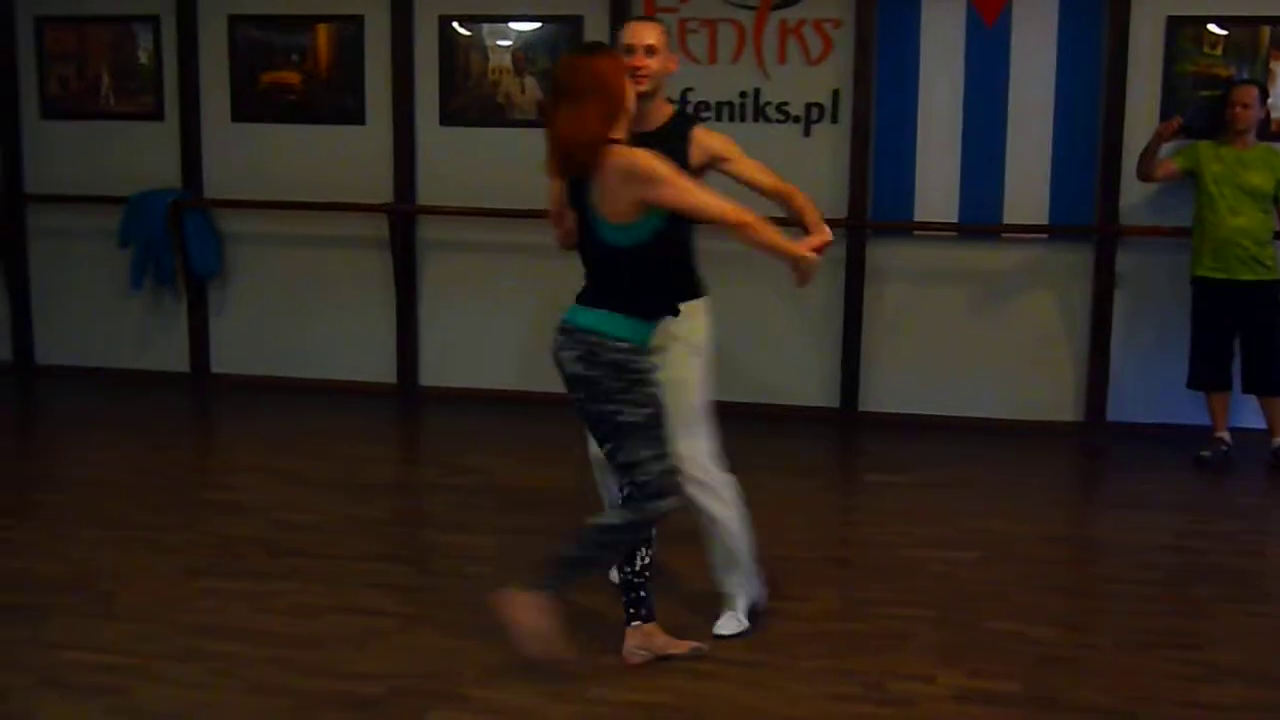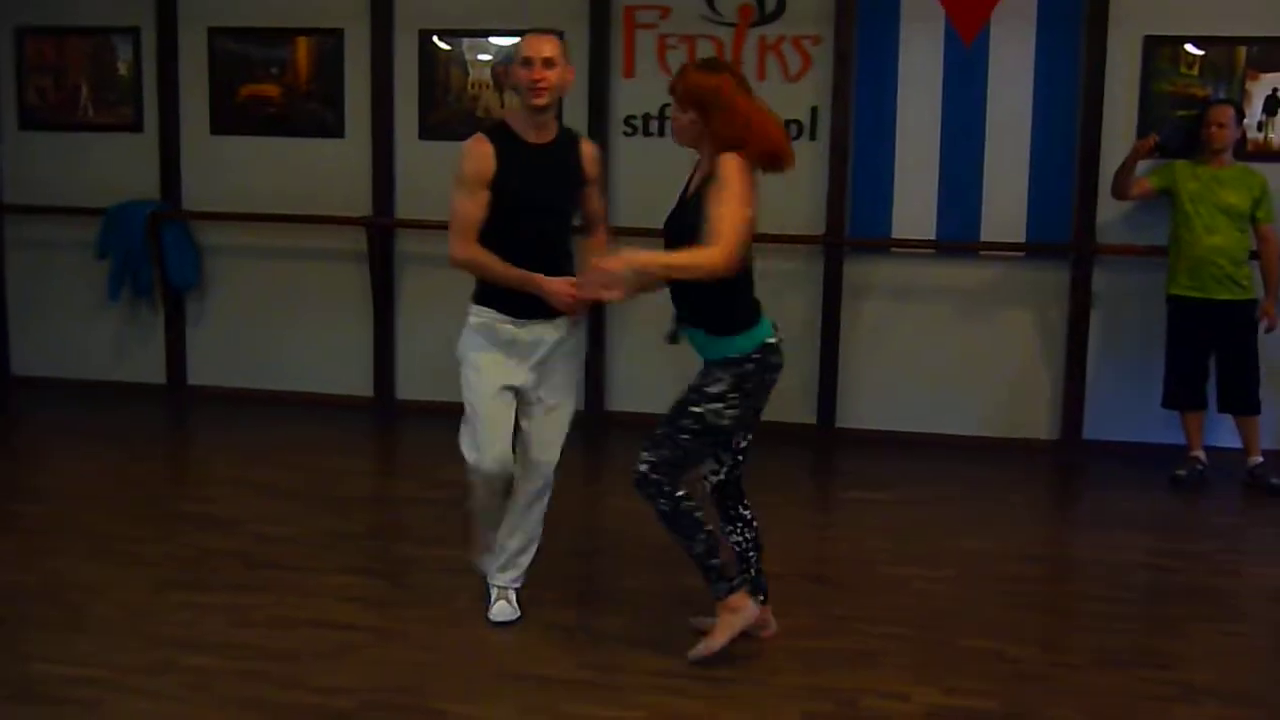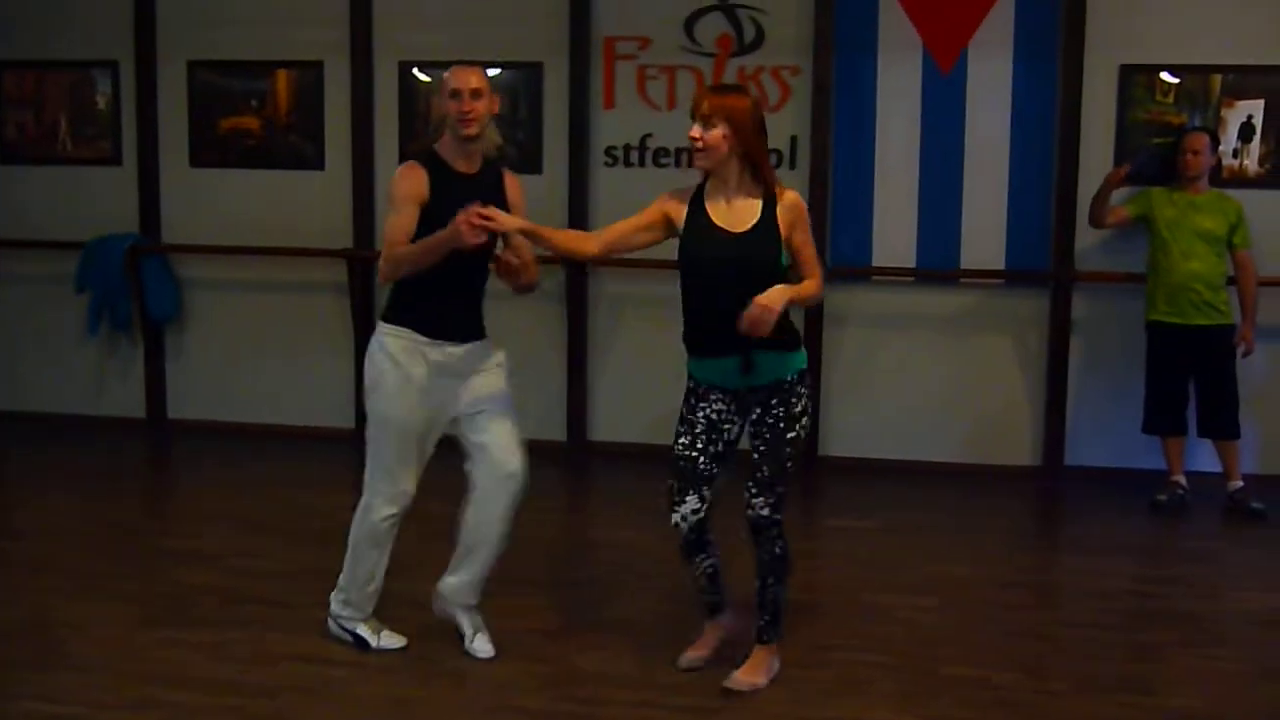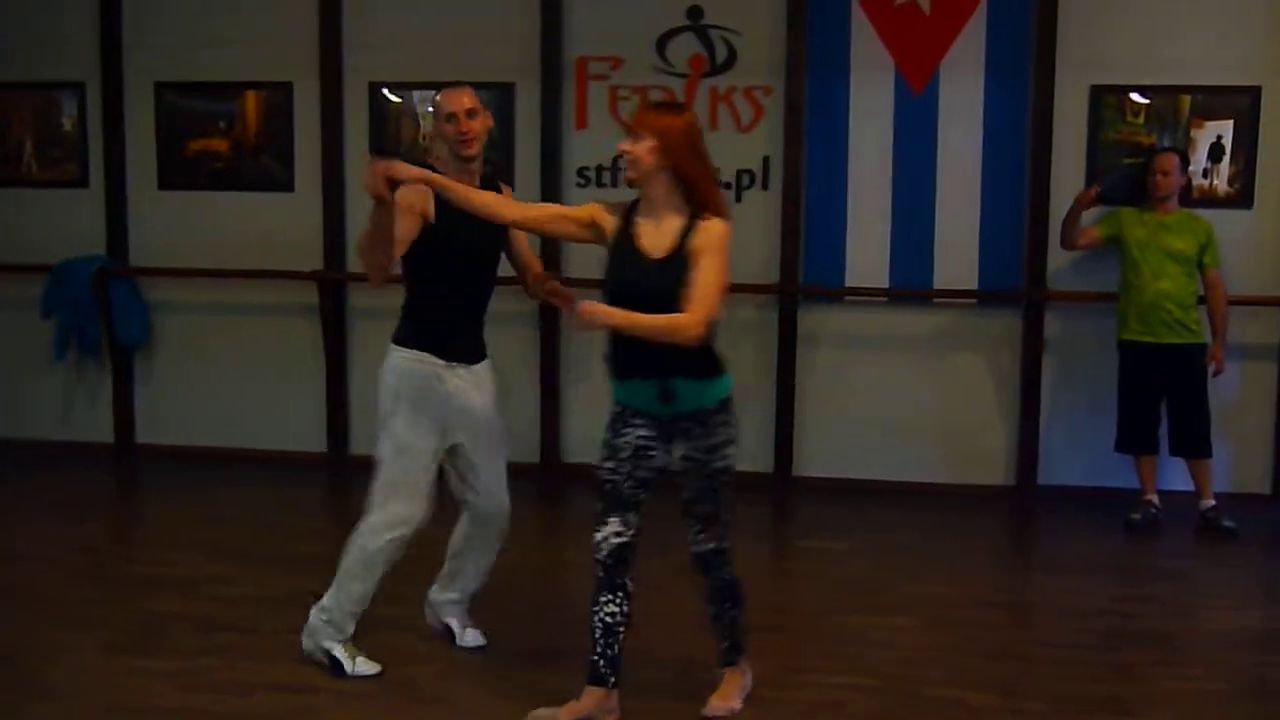
dt=0.4s
person 1, frame 1
left shoulder: (583, 166)
right shoulder: (632, 166)
right elbow: (729, 216)
right wrist: (797, 251)
left hip: (588, 343)
right hip: (611, 350)
left knee: (640, 487)
right knee: (653, 494)
left ankle: (641, 628)
right ankle: (537, 596)
person 1, frame 2
left shoulder: (728, 169)
right shoulder: (709, 169)
left elbow: (719, 258)
left wrist: (633, 262)
right wrist: (632, 283)
left hip: (738, 359)
right hip: (738, 354)
left knee: (655, 474)
right knee: (723, 487)
left ankle: (734, 597)
right ankle: (753, 604)
person 1, frame 3
left shoulder: (785, 204)
right shoulder: (679, 207)
left elbow: (814, 285)
right elbow: (593, 246)
left wrist: (781, 294)
right wrist: (523, 228)
left hip: (778, 381)
right hip: (710, 383)
left knee: (765, 515)
right knee: (687, 514)
left ankle: (767, 645)
right ankle: (716, 618)
person 1, frame 4
left shoulder: (709, 231)
right shoulder: (611, 221)
left elbow: (692, 328)
right elbow: (512, 214)
left wrist: (610, 315)
right wrist: (426, 178)
left hip: (700, 409)
right hip: (635, 410)
left knee: (706, 548)
right knee: (611, 546)
left ankle: (735, 666)
person 2, frame 1
left shoulder: (697, 140)
left elbow: (782, 190)
right elbow: (564, 222)
left wrist: (814, 228)
right wrist: (579, 228)
left hip: (676, 316)
left knee: (695, 459)
right knee: (605, 449)
left ankle: (743, 587)
person 2, frame 2
left shoulder: (583, 153)
right shoulder: (483, 150)
left elbow: (596, 229)
right elbow: (461, 249)
right wrist: (538, 283)
left hip: (559, 326)
right hip: (494, 324)
left knee: (539, 461)
right knee: (488, 456)
left ankle: (504, 577)
right ankle: (492, 534)
person 2, frame 3
left shoulder: (505, 183)
right shoulder: (414, 176)
left elbow: (529, 279)
right elbow: (389, 267)
left wrist: (516, 266)
right wrist: (448, 237)
left hip: (474, 351)
right hip: (406, 348)
left knee: (505, 470)
right knee: (389, 492)
left ankle: (458, 596)
right ankle: (348, 612)
person 2, frame 4
left shoulder: (501, 196)
right shoulder: (419, 193)
left elbow: (530, 274)
right elbow: (376, 271)
left wrist: (548, 288)
right wrist: (381, 208)
left hip: (474, 370)
right hip: (417, 368)
left knee: (491, 505)
right knee: (399, 512)
left ankle: (448, 603)
right ankle: (327, 629)
person 3, frame 1
right shoulder: (1200, 152)
right elbow: (1148, 174)
right wrist: (1157, 141)
right hip: (1210, 278)
right knee: (1212, 361)
right ankle: (1220, 437)
person 3, frame 2
right shoulder: (1177, 172)
right elbow: (1122, 192)
right wrist: (1133, 158)
left hip: (1237, 299)
right hip: (1186, 297)
left knee: (1243, 384)
right knee: (1187, 381)
right ankle: (1196, 456)
person 3, frame 3
left shoulder: (1229, 207)
right shoulder: (1154, 199)
left elbow: (1245, 267)
right elbow: (1099, 220)
left wrist: (1248, 321)
right wrist: (1107, 187)
left hip: (1215, 323)
right hip: (1165, 322)
left knee: (1222, 408)
right knee: (1167, 406)
left ankle: (1235, 487)
right ankle: (1176, 482)
person 3, frame 4
left shoulder: (1199, 227)
right shoulder: (1124, 220)
left elbow: (1214, 287)
right elbow: (1071, 242)
left wrist: (1219, 341)
right wrist: (1076, 209)
left hip: (1186, 343)
right hip: (1137, 342)
left knee: (1194, 427)
right knee: (1140, 425)
left ankle: (1208, 505)
right ankle: (1150, 501)
